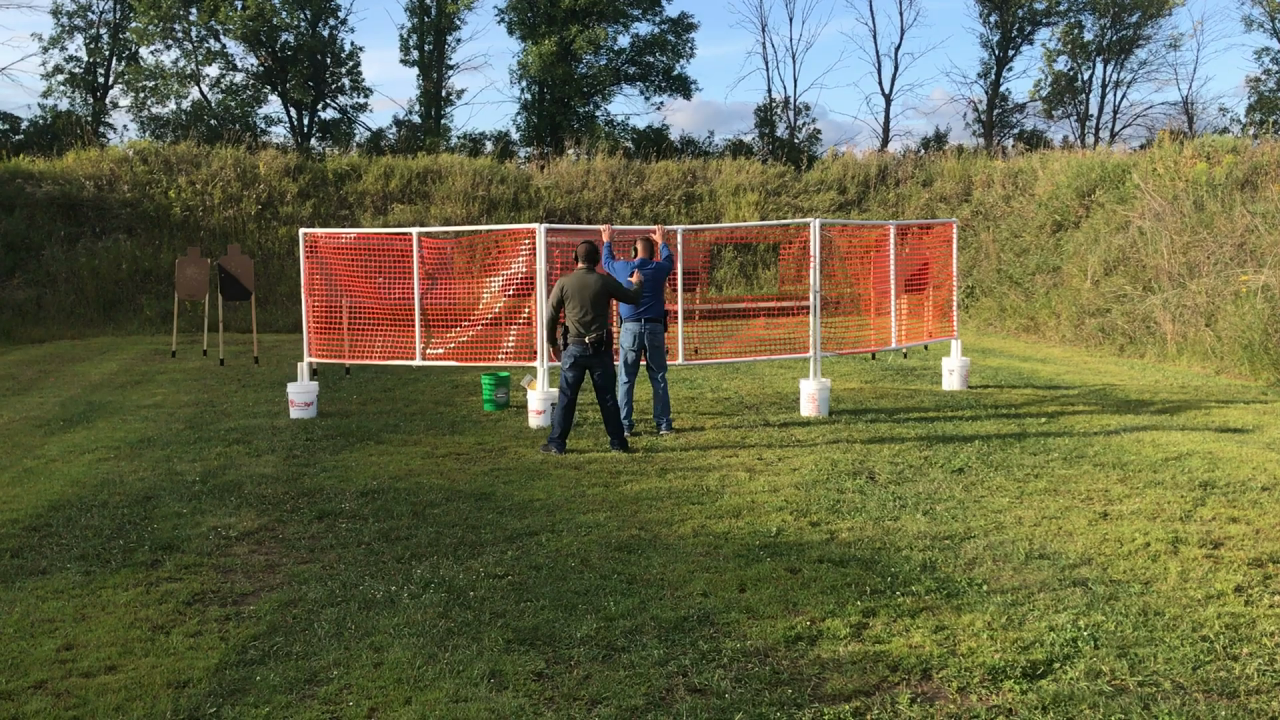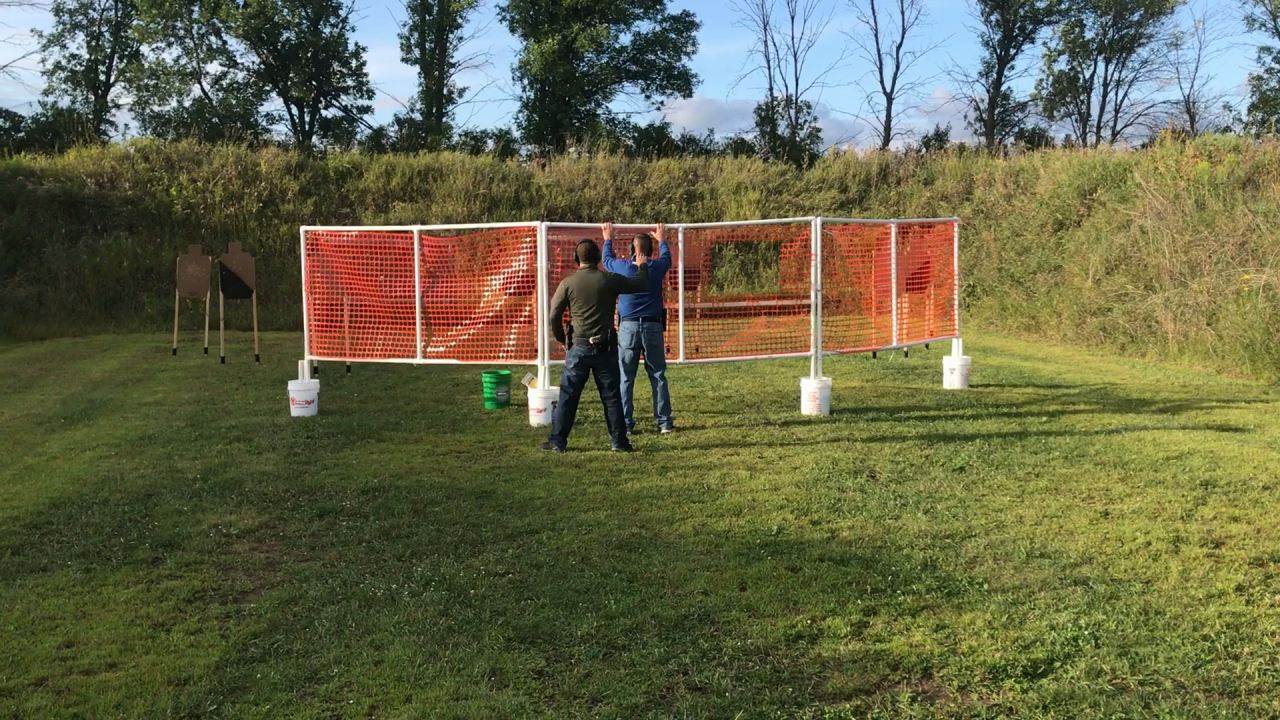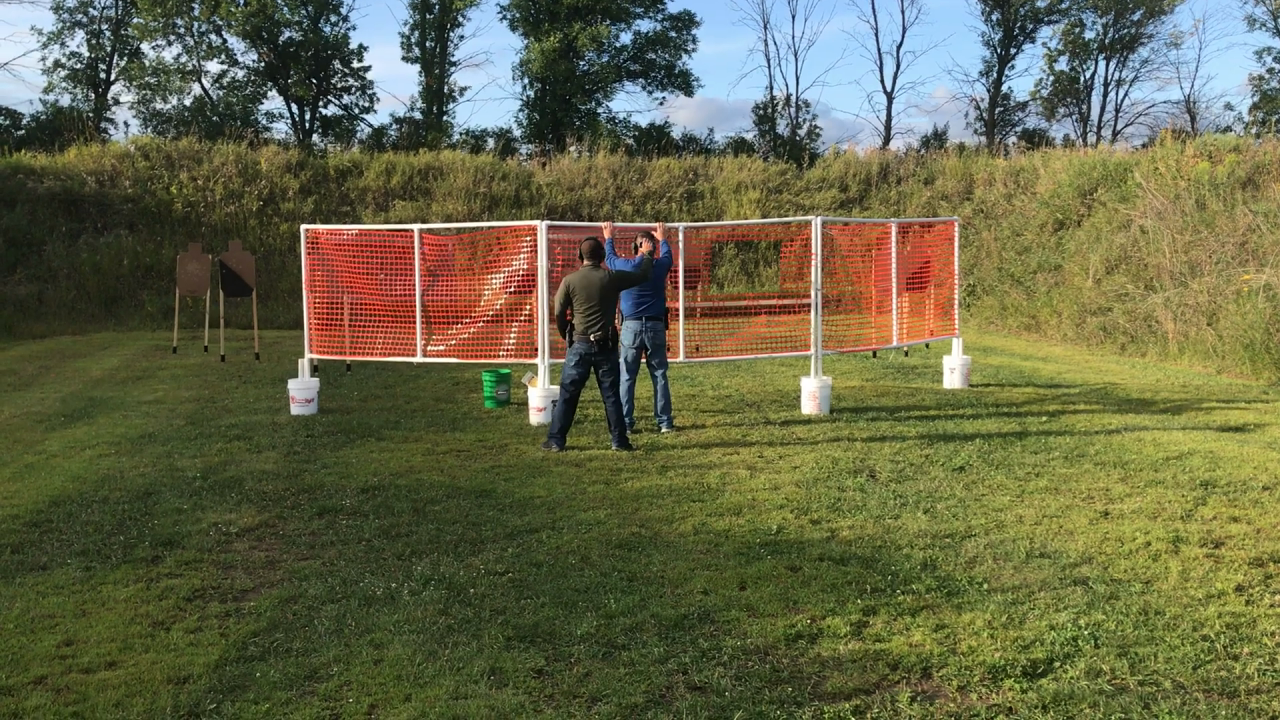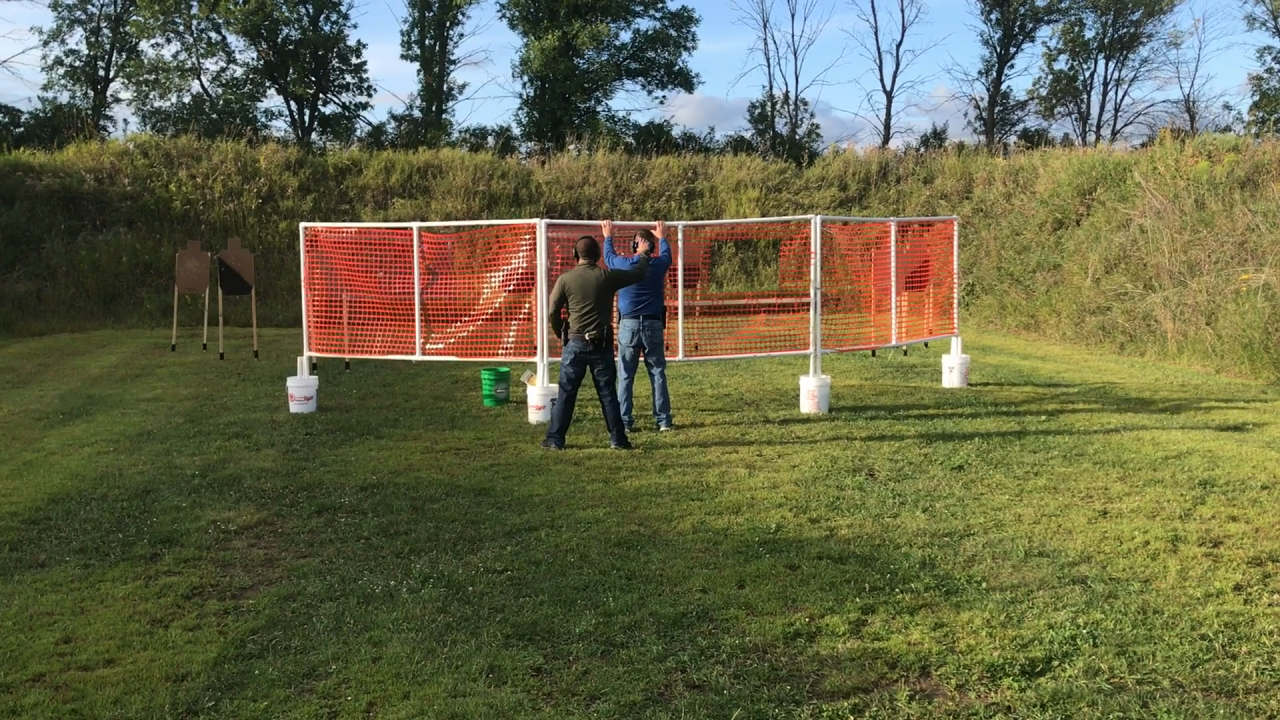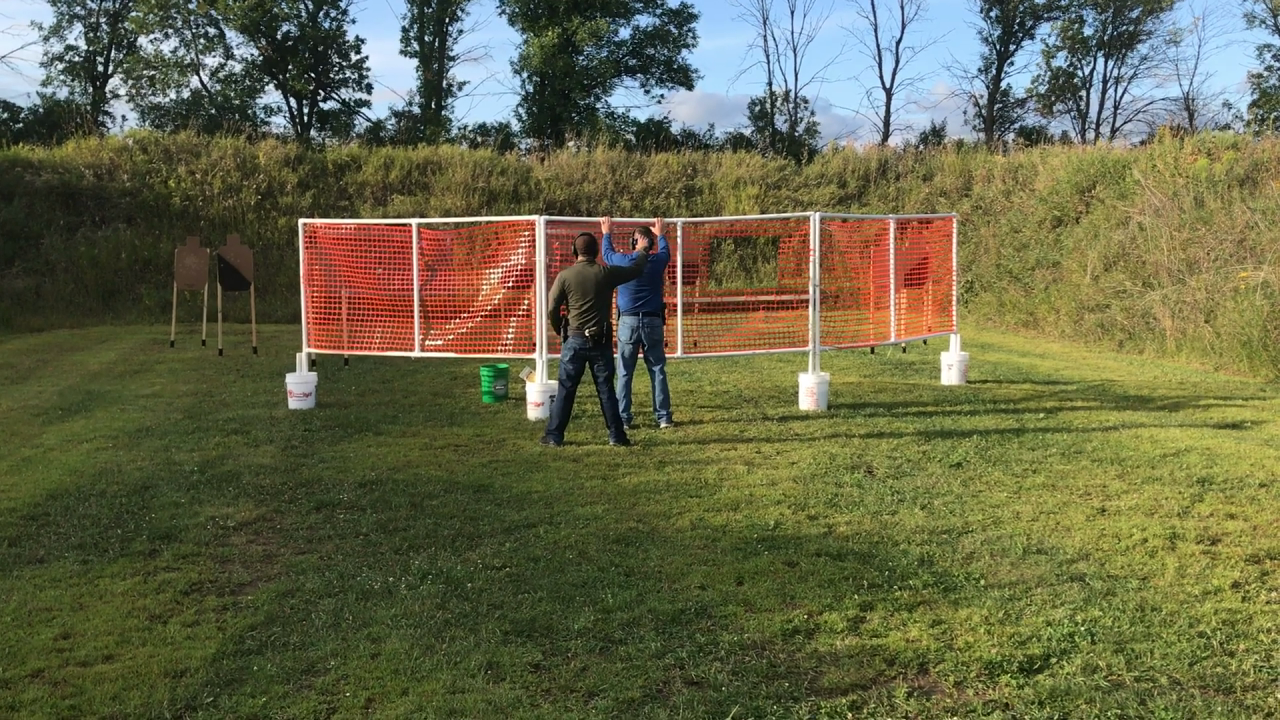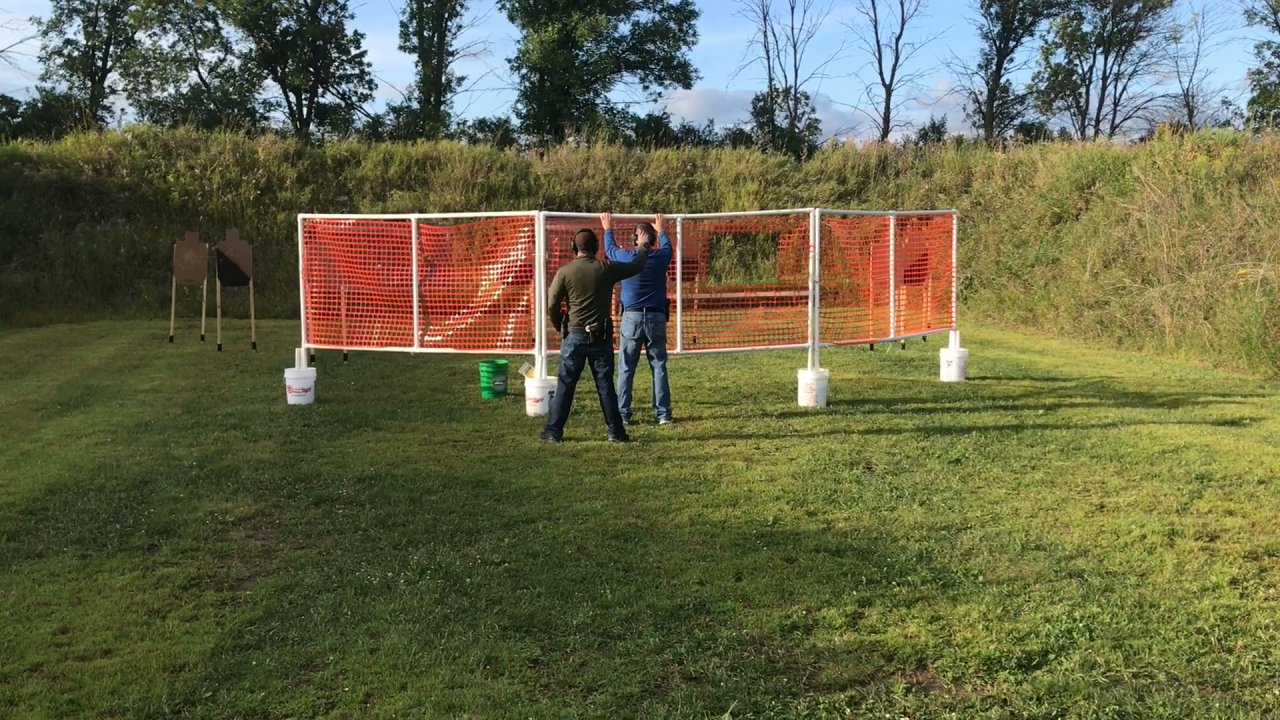
dt=0.3s
person 1, frame 1
left shoulder: (564, 282)
right shoulder: (606, 281)
left elbow: (551, 315)
right elbow: (633, 298)
left wrist: (553, 343)
right wrist: (638, 283)
left hip: (573, 347)
right hip: (600, 348)
left knee: (566, 397)
right knee: (607, 397)
left ankle: (556, 443)
right ankle: (617, 442)
person 1, frame 2
left shoulder: (568, 283)
right shoulder: (610, 280)
left elbow: (554, 316)
right elbow: (640, 285)
left wrist: (563, 339)
right wrist: (642, 266)
left hip: (579, 347)
right hip: (605, 347)
left knee: (568, 397)
right knee: (611, 396)
left ankle: (557, 441)
right ankle: (619, 441)
person 1, frame 3
left shoulder: (570, 280)
right shoulder: (612, 277)
left elbow: (559, 313)
right elbow: (643, 275)
left wrist: (567, 336)
right wrist: (647, 254)
left hip: (579, 345)
right hip: (606, 346)
left knee: (568, 395)
right knee: (611, 395)
left ankle: (556, 440)
right ankle: (619, 440)
person 1, frame 4
left shoulder: (565, 279)
right shoulder: (607, 276)
left elbow: (553, 312)
right elbow: (638, 273)
left wrist: (561, 334)
right wrist: (644, 254)
left hip: (575, 343)
right hip: (601, 345)
left knee: (566, 394)
right knee: (608, 394)
left ankle: (555, 439)
right ankle: (618, 439)
person 1, frame 5
left shoulder: (565, 276)
right shoulder: (607, 273)
left elbow: (552, 309)
right elbow: (637, 270)
left wrist: (560, 331)
right wrist: (643, 251)
left hip: (574, 340)
right hip: (601, 341)
left knee: (565, 390)
right knee: (606, 389)
left ankle: (554, 435)
right ankle: (616, 436)
person 1, frame 6
left shoulder: (564, 271)
right shoulder: (606, 269)
left elbow: (552, 305)
right elbow: (637, 265)
left wrist: (560, 327)
right wrist: (644, 246)
left hip: (574, 336)
right hip: (601, 336)
left knee: (565, 386)
right knee: (605, 386)
left ankle: (553, 431)
right ankle: (615, 431)
person 2, frame 1
left shoulder: (623, 267)
right shoulder: (659, 268)
left elbow: (607, 261)
right elbow: (669, 260)
left wrist: (607, 242)
right wrist: (662, 242)
left hip: (631, 328)
right hip: (654, 327)
left knee: (626, 379)
right knee: (659, 377)
left ankle: (624, 425)
right ankle: (663, 424)
person 2, frame 2
left shoulder: (622, 267)
right shoulder: (657, 267)
left elbow: (606, 259)
right elbow: (666, 257)
left wrist: (607, 240)
right wrist: (661, 240)
left hip: (628, 326)
right hip: (653, 326)
left knee: (626, 378)
right knee: (658, 376)
left ankle: (625, 424)
right ankle: (664, 422)
person 2, frame 3
left shoulder: (624, 266)
right shoulder: (660, 265)
left elbow: (609, 257)
right elbow: (667, 255)
left wrist: (608, 239)
right wrist: (662, 238)
left hip: (631, 326)
right hip: (655, 325)
left knee: (627, 377)
right knee: (659, 375)
left ankle: (625, 422)
right ankle: (664, 422)
person 2, frame 4
left shoulder: (623, 264)
right shoulder: (658, 264)
left elbow: (608, 256)
right elbow: (666, 254)
left wrist: (608, 237)
right wrist: (662, 237)
left hip: (629, 324)
right hip: (653, 324)
left knee: (626, 376)
right knee: (658, 374)
left ankle: (624, 421)
right ankle: (663, 420)
person 2, frame 5
left shoulder: (622, 260)
right shoulder: (658, 261)
left elbow: (606, 252)
right elbow: (665, 251)
left wrist: (606, 234)
right wrist: (660, 234)
left hip: (628, 321)
right hip: (653, 321)
left knee: (625, 373)
right knee: (658, 370)
left ankle: (623, 418)
right ankle: (664, 416)
person 2, frame 6
left shoulder: (626, 256)
right shoulder: (661, 257)
left elbow: (610, 248)
right elbow: (667, 246)
left wrist: (607, 229)
right wrist: (661, 230)
left hip: (632, 317)
right hip: (656, 317)
left knee: (626, 369)
right knee: (659, 367)
left ankle: (623, 414)
right ankle: (663, 413)
